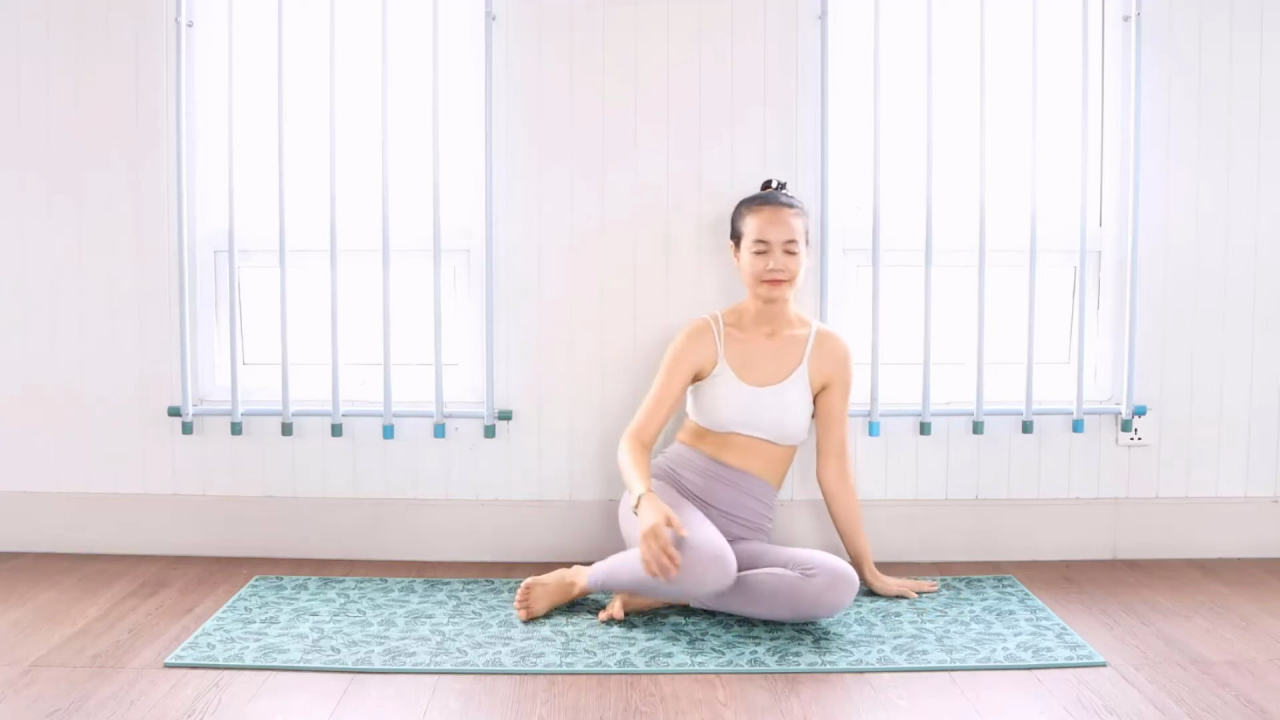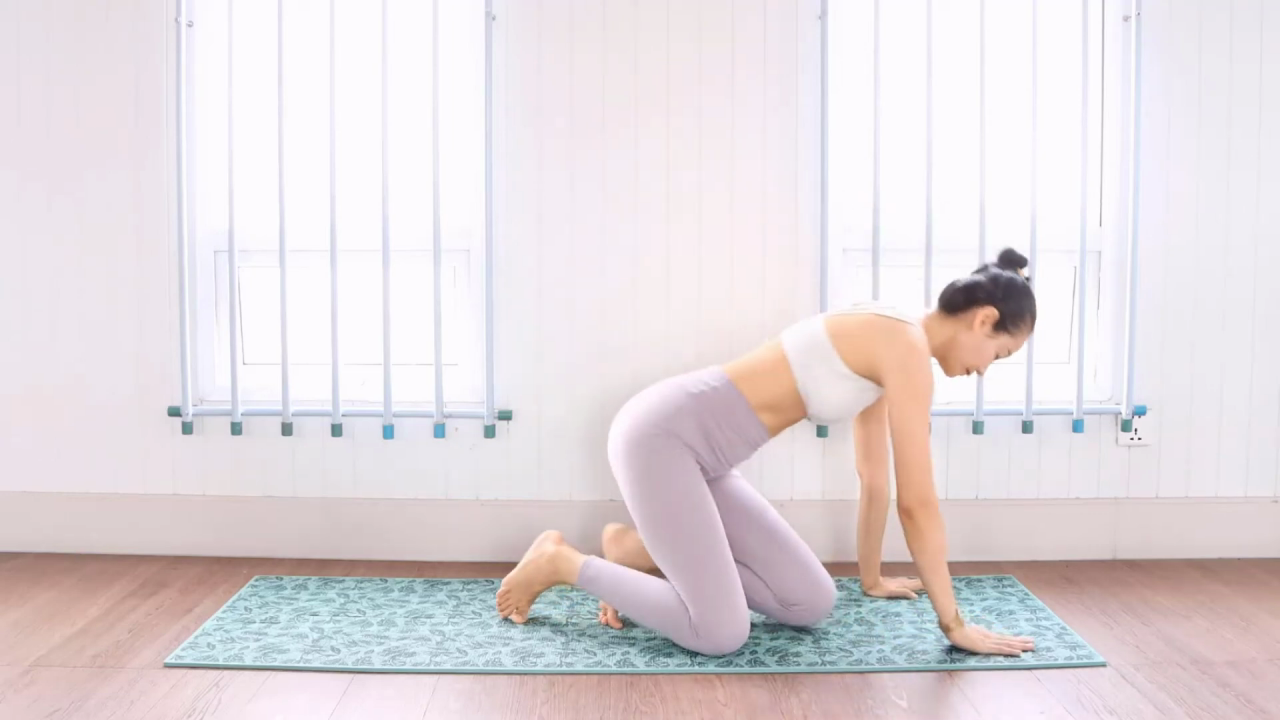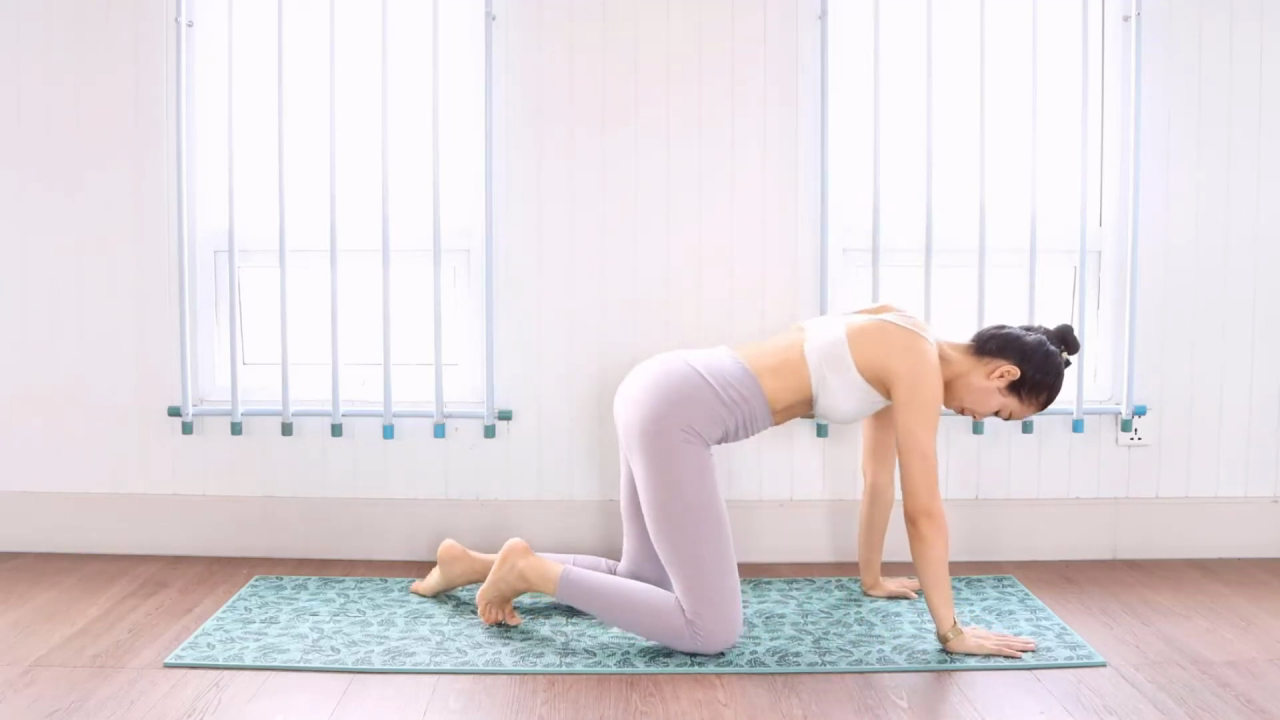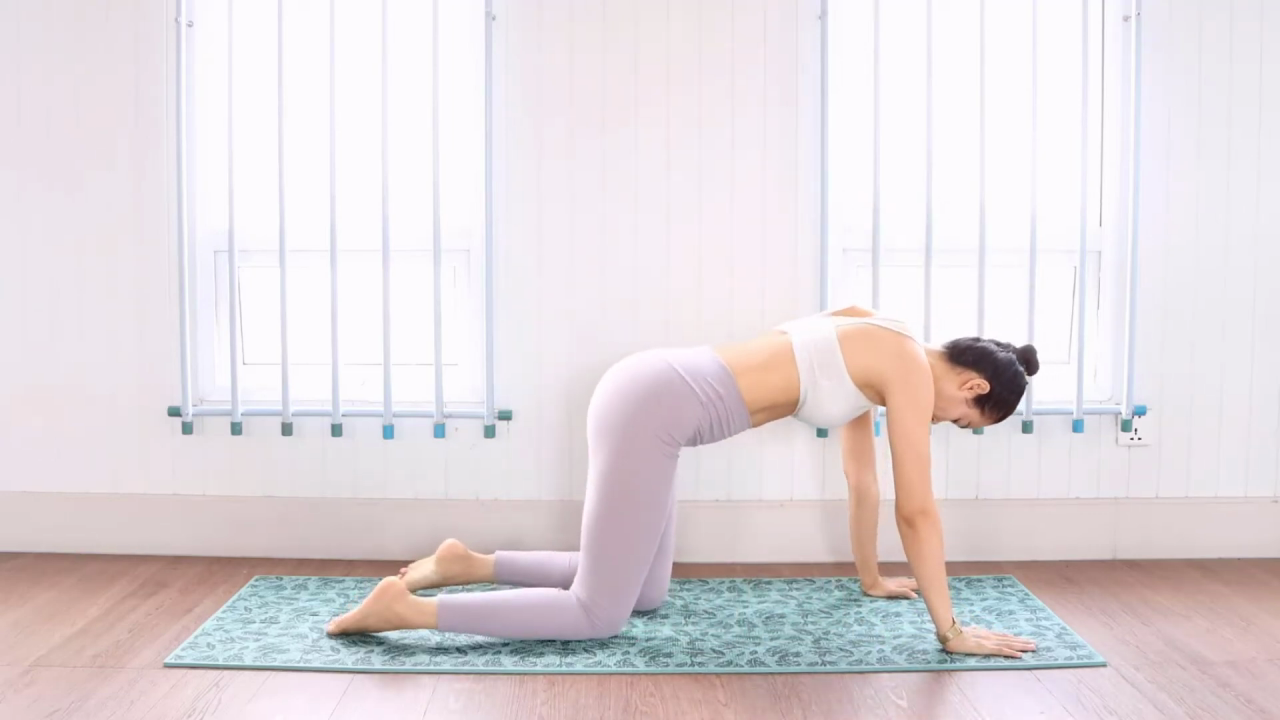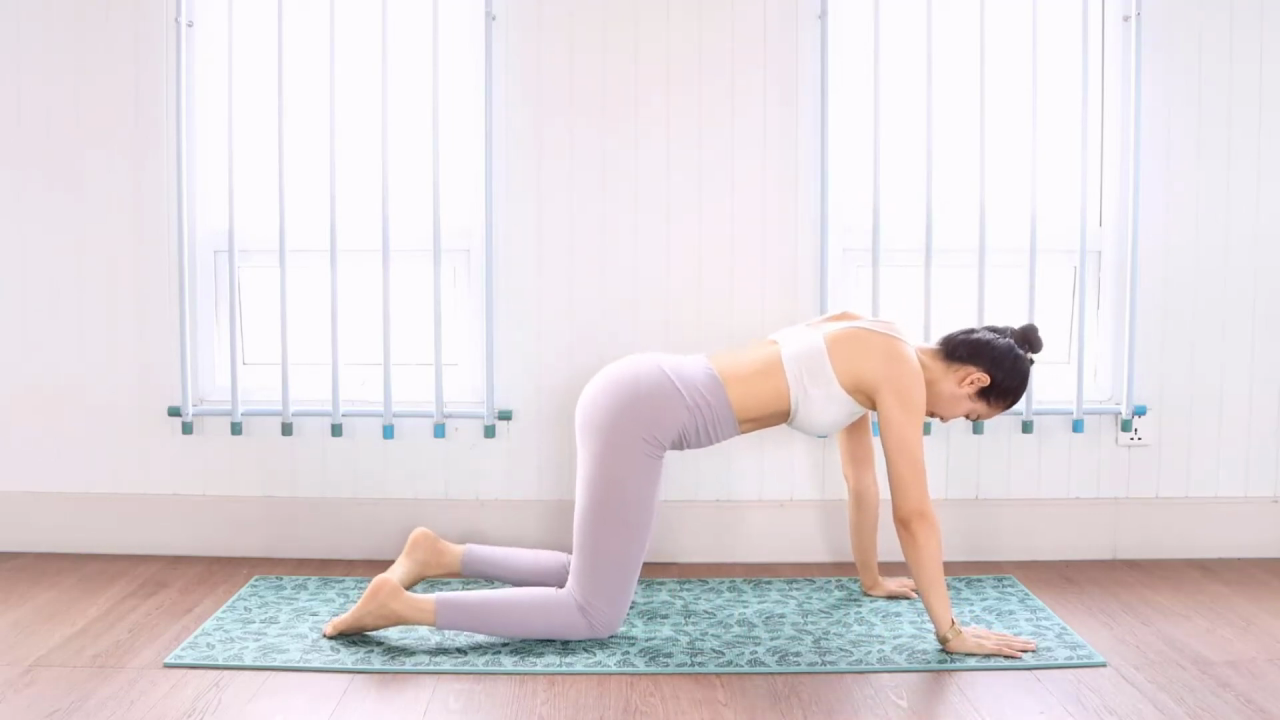
dt=1s
person 1, frame 1
left shoulder: (828, 353)
right shoulder: (703, 337)
left elbow: (834, 473)
right elbow: (635, 439)
left wrist: (869, 571)
right wrist: (646, 502)
left hip: (741, 538)
right hip: (673, 500)
left knee: (838, 585)
right knee: (705, 559)
left ankle: (663, 591)
right ankle: (578, 580)
person 1, frame 2
left shoulder: (884, 346)
right shoulder: (906, 347)
left elbow: (874, 479)
right elbow: (917, 502)
left wrist: (873, 578)
right wrist: (954, 622)
left hip: (700, 457)
right hip: (659, 437)
left knee: (814, 602)
right knee: (722, 634)
left ankle: (644, 551)
right ankle: (564, 562)
person 1, frame 3
left shoulder: (897, 348)
right shoulder: (920, 363)
left elbow: (878, 476)
right elbow: (924, 510)
left wrist: (872, 578)
right wrist: (951, 630)
left hip: (660, 391)
right hip: (674, 415)
left knee: (650, 585)
right knee: (712, 630)
left ankle: (472, 563)
right ankle: (531, 571)
person 1, frame 4
left shoulder: (872, 352)
right shoulder: (911, 368)
left elbow: (861, 478)
right elbow: (917, 511)
left wrist: (871, 578)
right wrist: (951, 629)
left hip: (645, 390)
right hip: (652, 411)
left knee: (646, 592)
right knee: (599, 617)
left ankle: (468, 565)
right ankle: (404, 609)
person 1, frame 5
left shoulder: (867, 355)
right shoulder: (901, 369)
left elbow: (861, 480)
right elbow: (914, 511)
left wrist: (871, 578)
right wrist: (950, 629)
left hip: (634, 394)
right hip: (638, 414)
left knee: (599, 581)
right knee: (594, 617)
left ankle: (438, 554)
right ankle: (400, 604)
